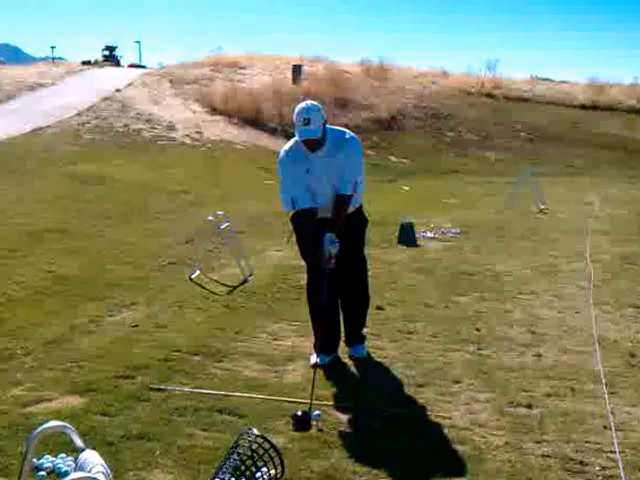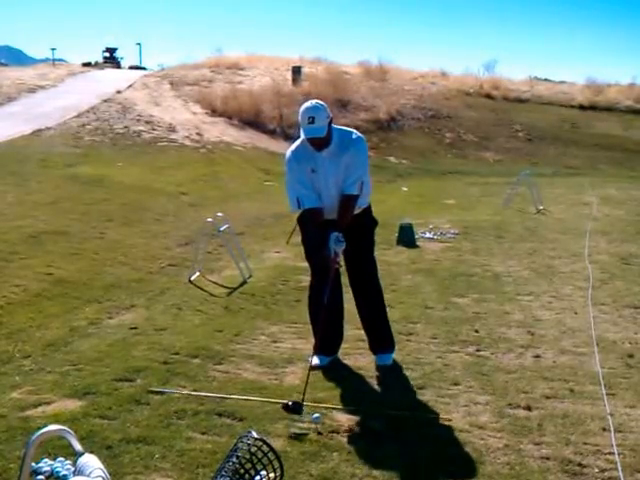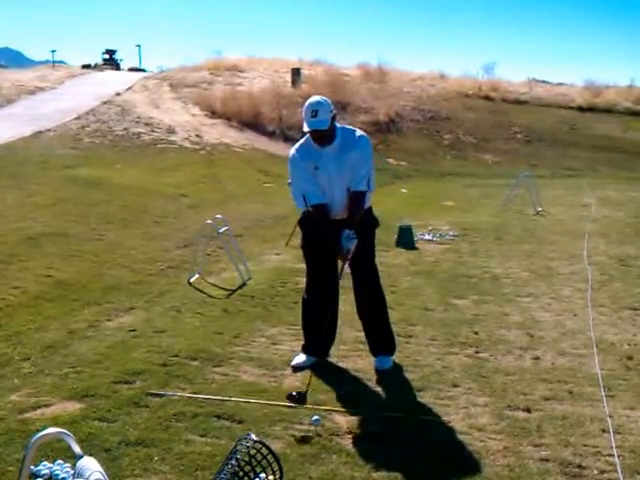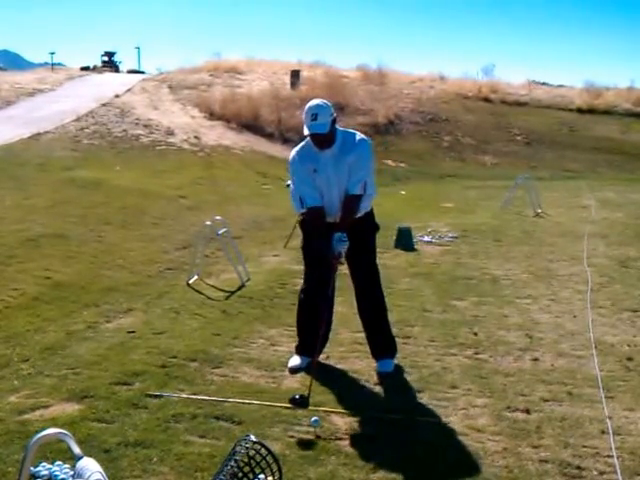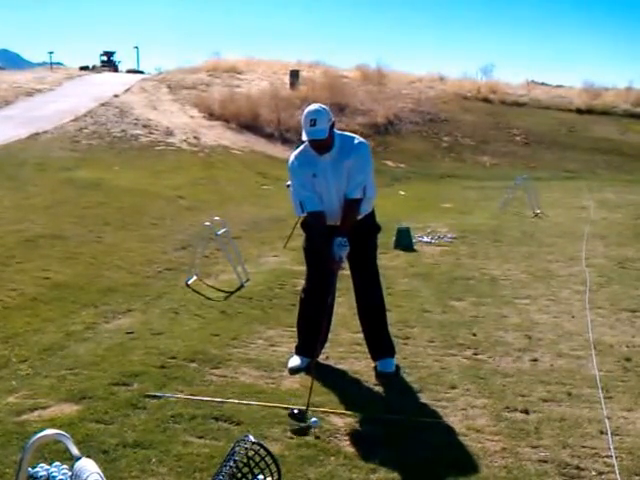
dt=1s
person 1, frame 1
left shoulder: (348, 143)
right shoulder: (288, 156)
left elbow: (345, 193)
right elbow: (302, 205)
left wrist: (333, 234)
right wrist: (318, 244)
left hip: (348, 218)
right hip: (310, 222)
left knee: (353, 279)
right knee: (319, 282)
left ankle: (355, 338)
right ankle: (325, 346)
person 1, frame 2
left shoulder: (355, 143)
right shoulder: (295, 156)
left elbow: (351, 193)
right elbow: (308, 205)
left wrist: (339, 234)
right wrist: (324, 243)
left hip: (356, 220)
right hip: (317, 223)
left knee: (366, 283)
right knee: (322, 285)
left ankle: (383, 346)
right ankle: (325, 348)
person 1, frame 3
left shoulder: (359, 142)
right shoulder: (298, 155)
left elbow: (359, 191)
right elbow: (314, 203)
left wrist: (349, 231)
right wrist: (334, 240)
left hip: (358, 221)
right hip: (318, 225)
left knee: (367, 285)
right knee: (318, 287)
left ankle: (383, 349)
right ankle: (315, 348)
person 1, frame 4
left shoulder: (359, 145)
right shoulder: (299, 157)
left elbow: (354, 196)
right elbow: (311, 206)
left wrist: (341, 235)
right wrist: (326, 244)
left hip: (358, 223)
right hip: (318, 225)
left knee: (368, 288)
right knee: (314, 288)
left ankle: (384, 353)
right ankle: (306, 350)
person 1, frame 5
left shoulder: (358, 148)
right shoulder: (298, 162)
left elbow: (354, 199)
right elbow: (311, 210)
left wrist: (342, 239)
right wrist: (326, 249)
left hip: (359, 224)
right hip: (319, 228)
left knee: (368, 288)
right knee: (315, 289)
left ankle: (383, 354)
right ankle: (306, 351)
